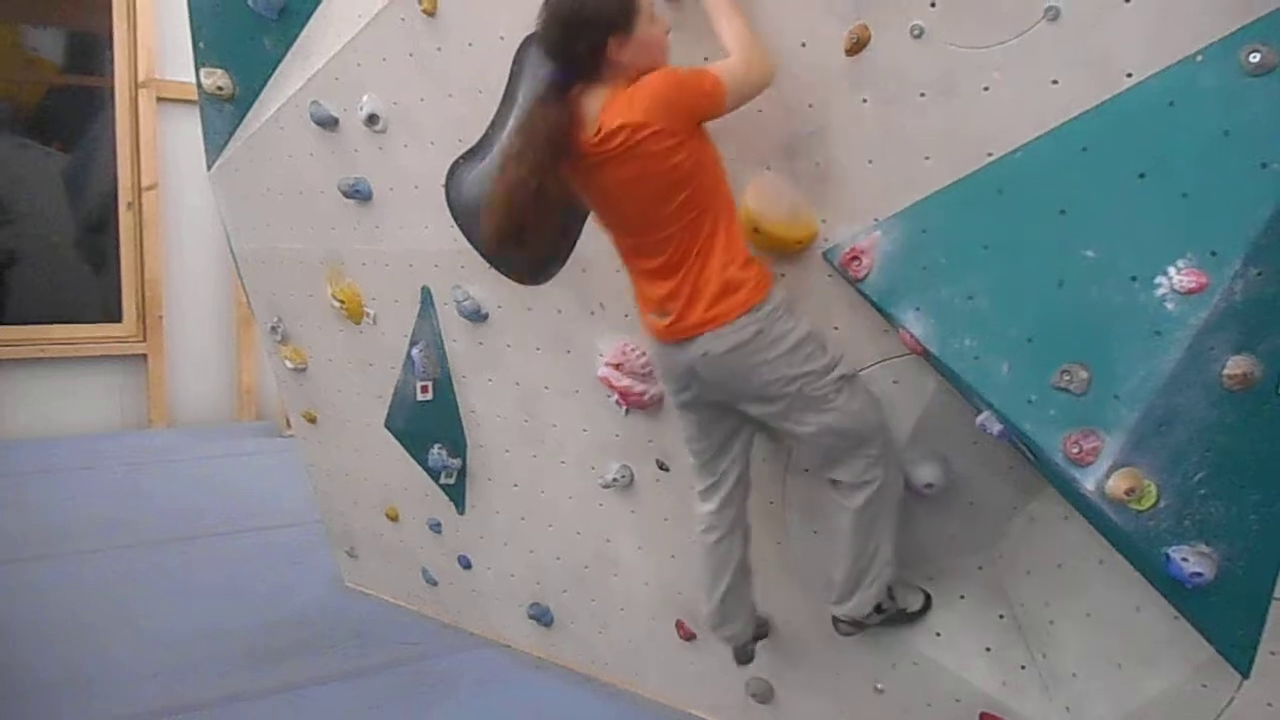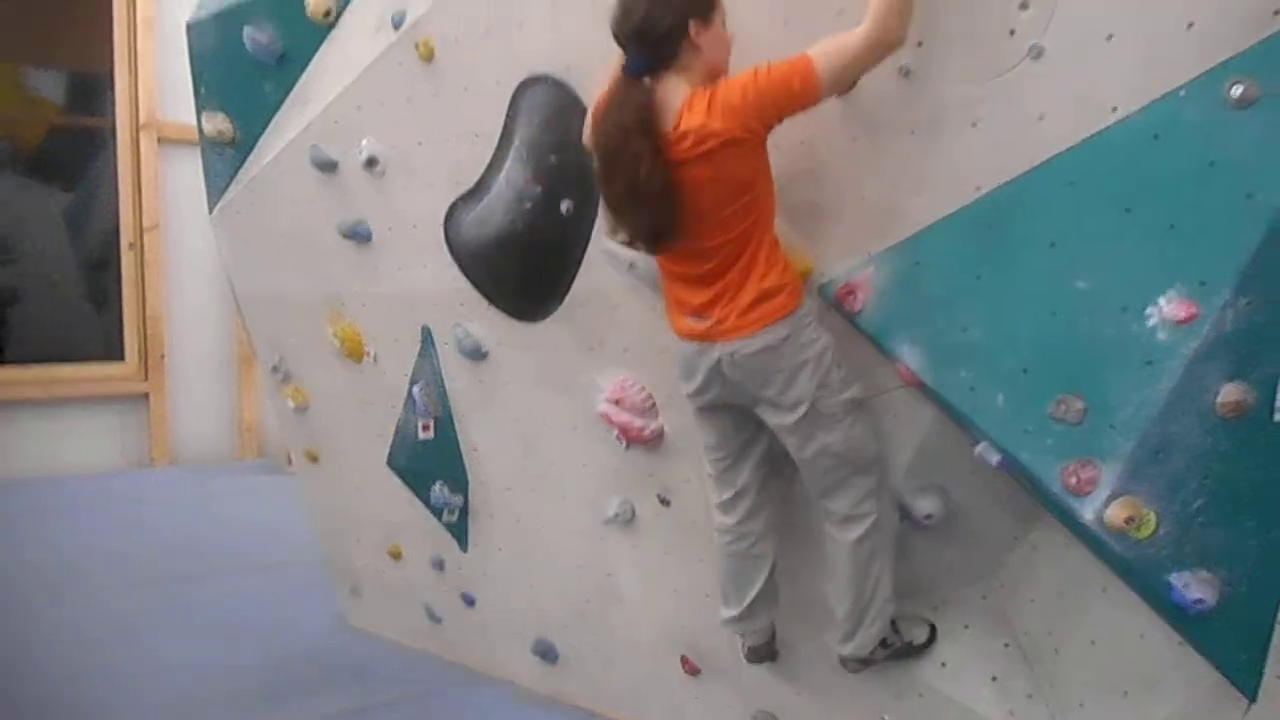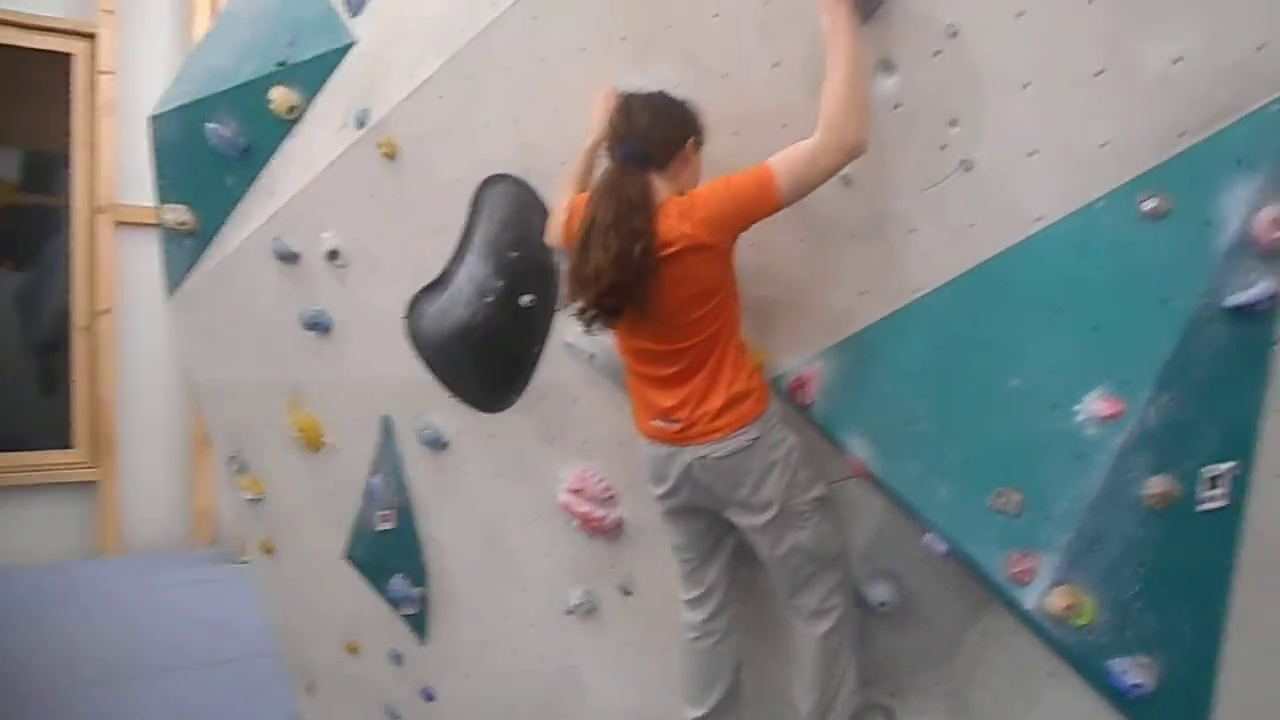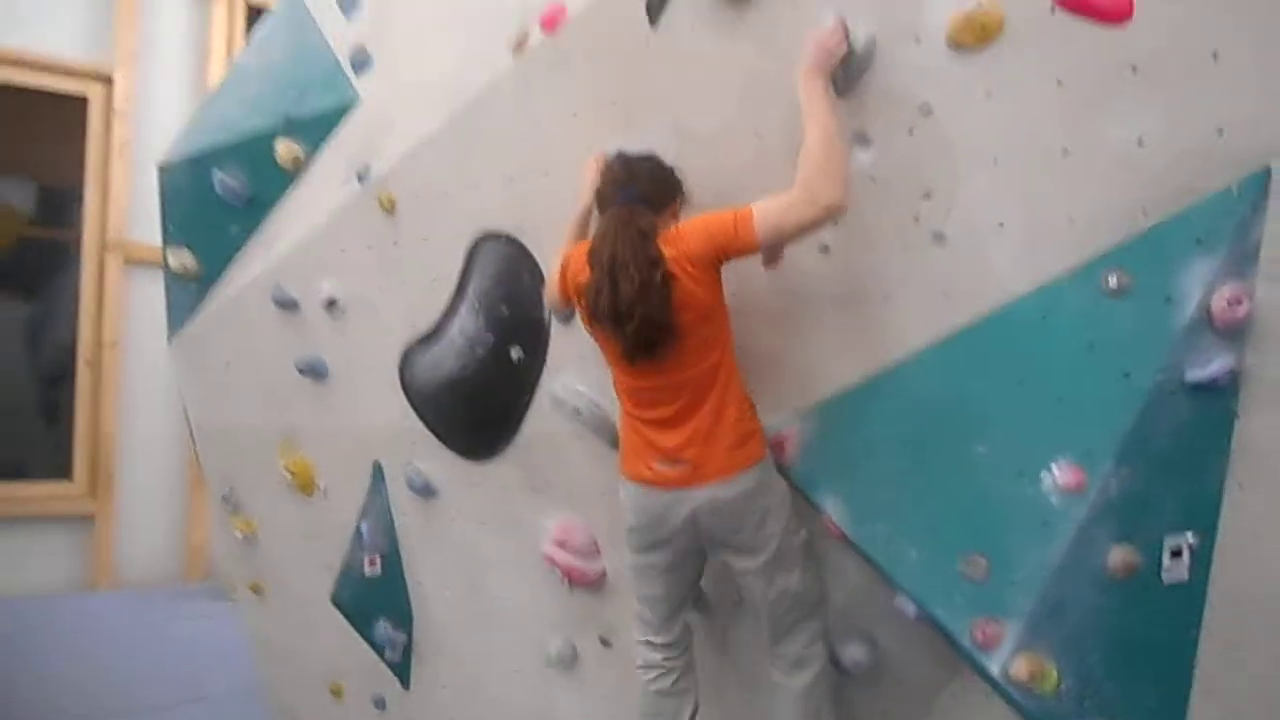
dt=0.4s
person 1, frame 1
left shoulder: (563, 127)
right shoulder: (656, 102)
right elbow: (754, 67)
left hip: (676, 347)
right hip: (745, 330)
left knee: (718, 491)
right knee: (868, 456)
left ankle: (734, 628)
right ankle: (861, 600)
person 1, frame 2
left shoulder: (621, 117)
right shoulder: (734, 107)
left hip: (699, 354)
right hip: (776, 340)
left knee: (737, 500)
right knee: (853, 494)
left ankle: (752, 631)
right ankle: (865, 637)
person 1, frame 3
left shoulder: (598, 223)
right shoulder: (705, 216)
left elbow: (559, 229)
right elbow: (843, 138)
left wrist: (596, 143)
left hip: (666, 454)
right hip: (742, 444)
left knee: (703, 596)
right knee: (819, 592)
person 1, frame 4
left shoulder: (584, 269)
right shoulder: (694, 246)
right elbow: (823, 196)
left wrist: (585, 199)
right wrist: (813, 81)
left hip: (650, 497)
right hip: (738, 488)
left knee: (660, 643)
right knee: (798, 646)
